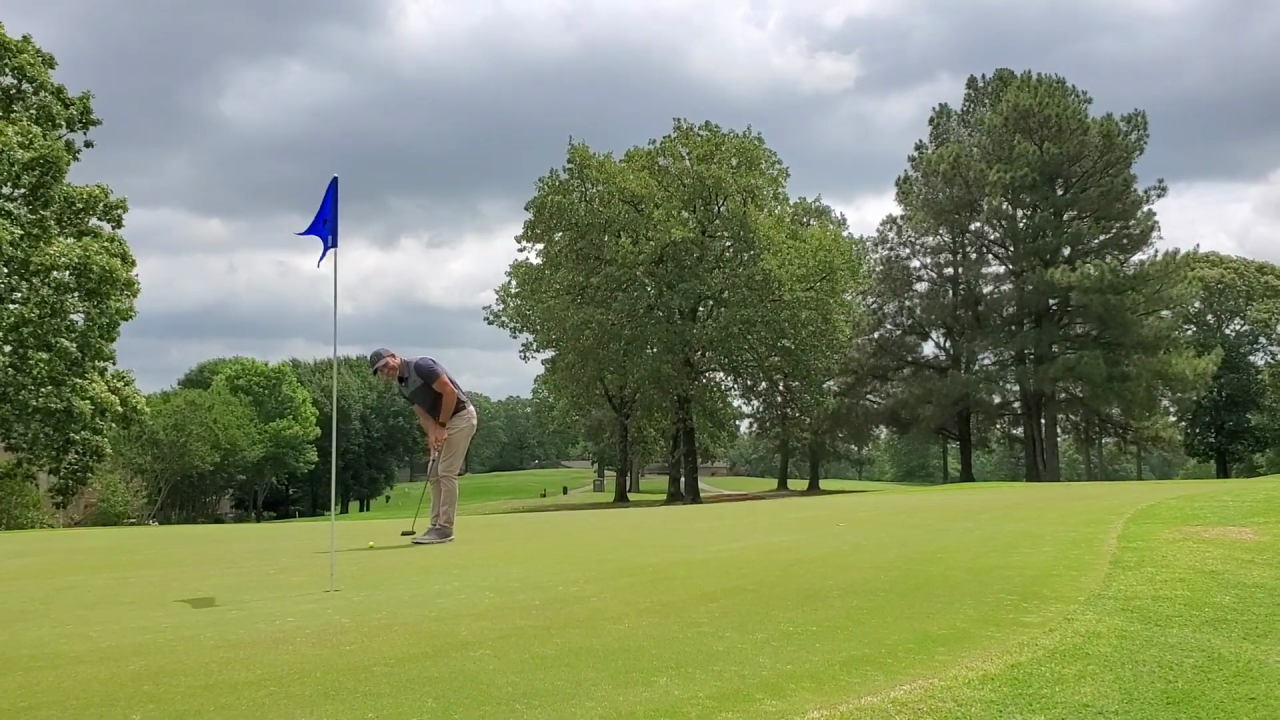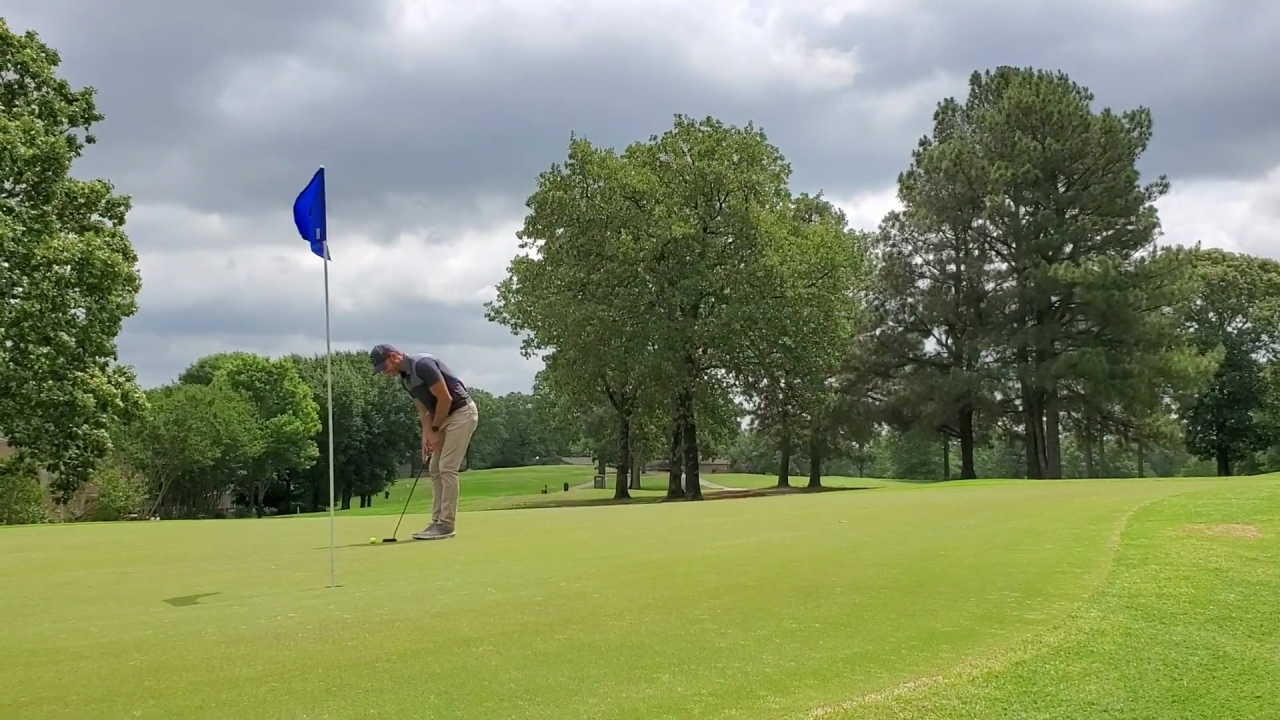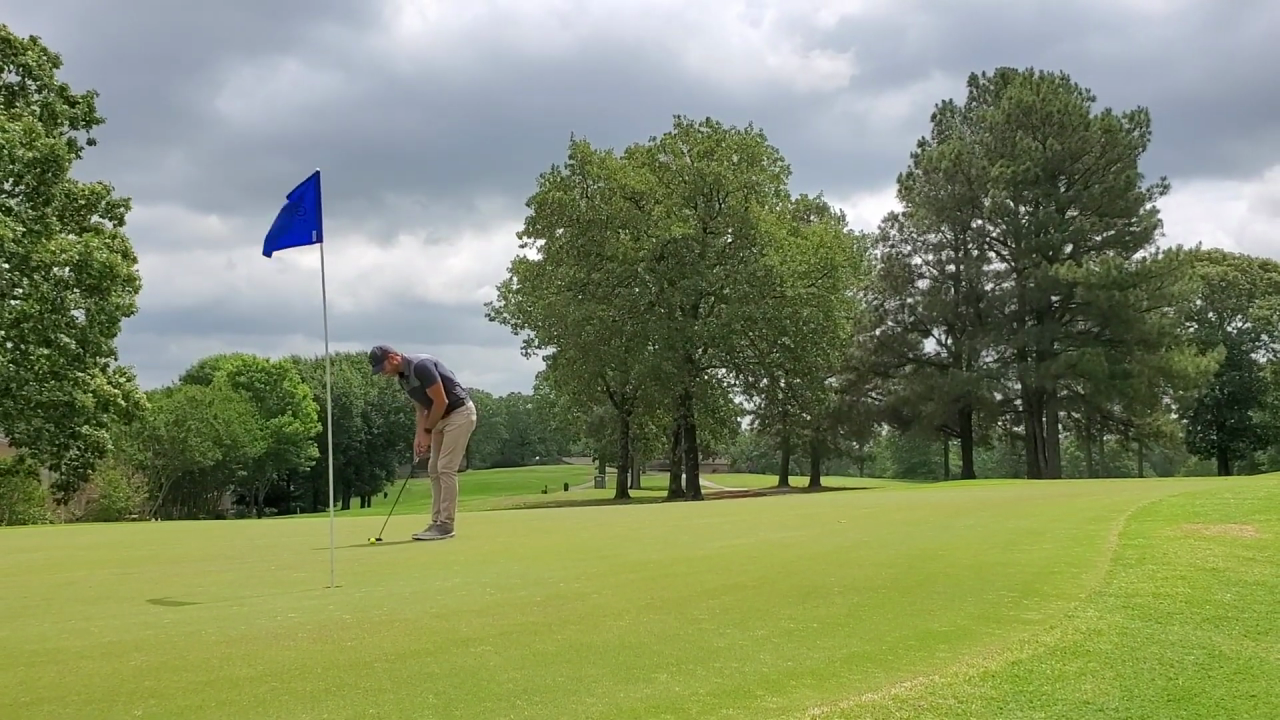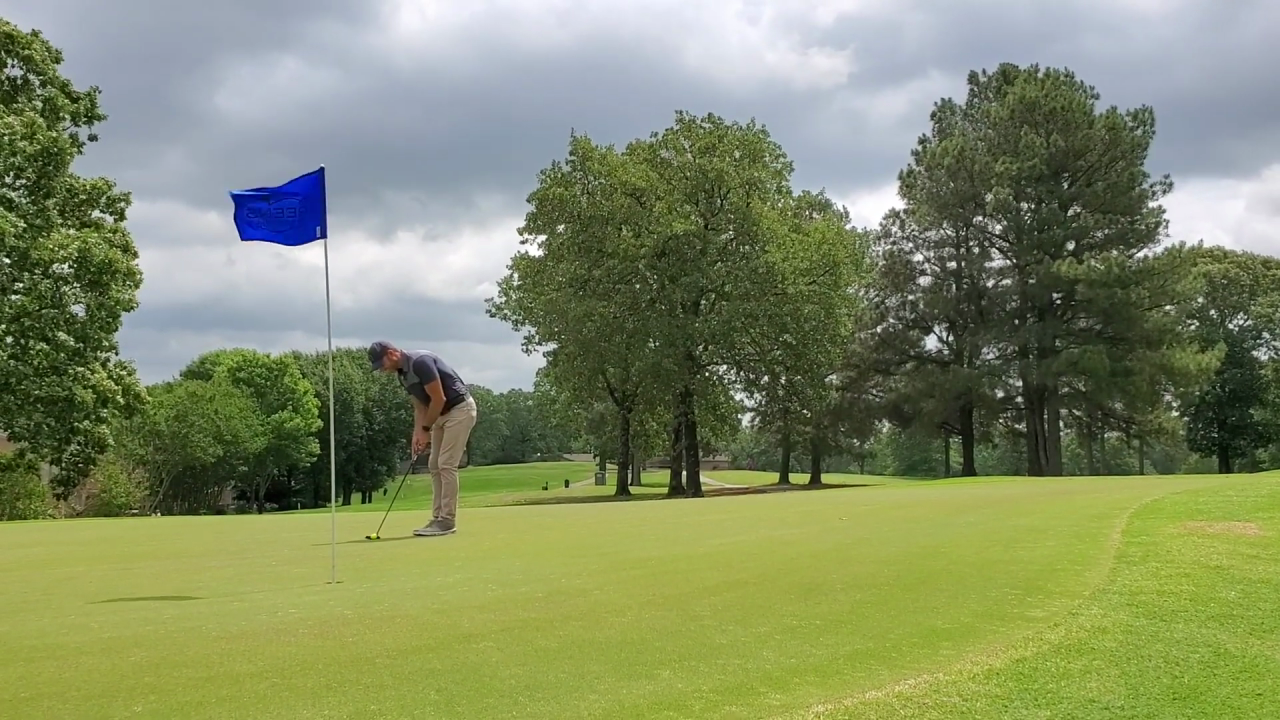
dt=0.5s
person 1, frame 1
left shoulder: (421, 365)
right shoulder: (402, 386)
left elbow: (450, 392)
right elbow: (423, 415)
left wrist: (441, 426)
right wrist: (432, 434)
left hip: (460, 417)
right hip: (442, 421)
left knee: (447, 472)
right knee: (435, 475)
left ankle: (445, 528)
right ankle: (436, 526)
person 1, frame 2
left shoulder: (422, 364)
right shoulder: (404, 378)
left elbow: (445, 398)
right elbow: (424, 409)
left wrist: (434, 430)
right wrist: (426, 435)
left hip: (461, 413)
right hip: (444, 417)
left knee: (447, 468)
right knee: (435, 470)
left ankle: (446, 524)
right ankle: (438, 522)
person 1, frame 3
left shoulder: (421, 365)
right shoulder: (402, 378)
left elbow: (441, 401)
right elbow: (422, 409)
left wrist: (427, 432)
right wrist: (419, 436)
left hip: (459, 413)
right hip: (442, 417)
left knee: (446, 468)
right knee: (435, 470)
left ankle: (446, 525)
right ankle: (437, 522)
person 1, frame 4
left shoulder: (420, 362)
right shoulder: (402, 374)
left elbow: (439, 399)
right elbow: (420, 407)
left wrist: (426, 430)
right wrist: (417, 434)
left hip: (460, 409)
right hip: (443, 414)
left knee: (447, 464)
right knee: (435, 466)
left ankle: (447, 521)
right ankle: (438, 518)
